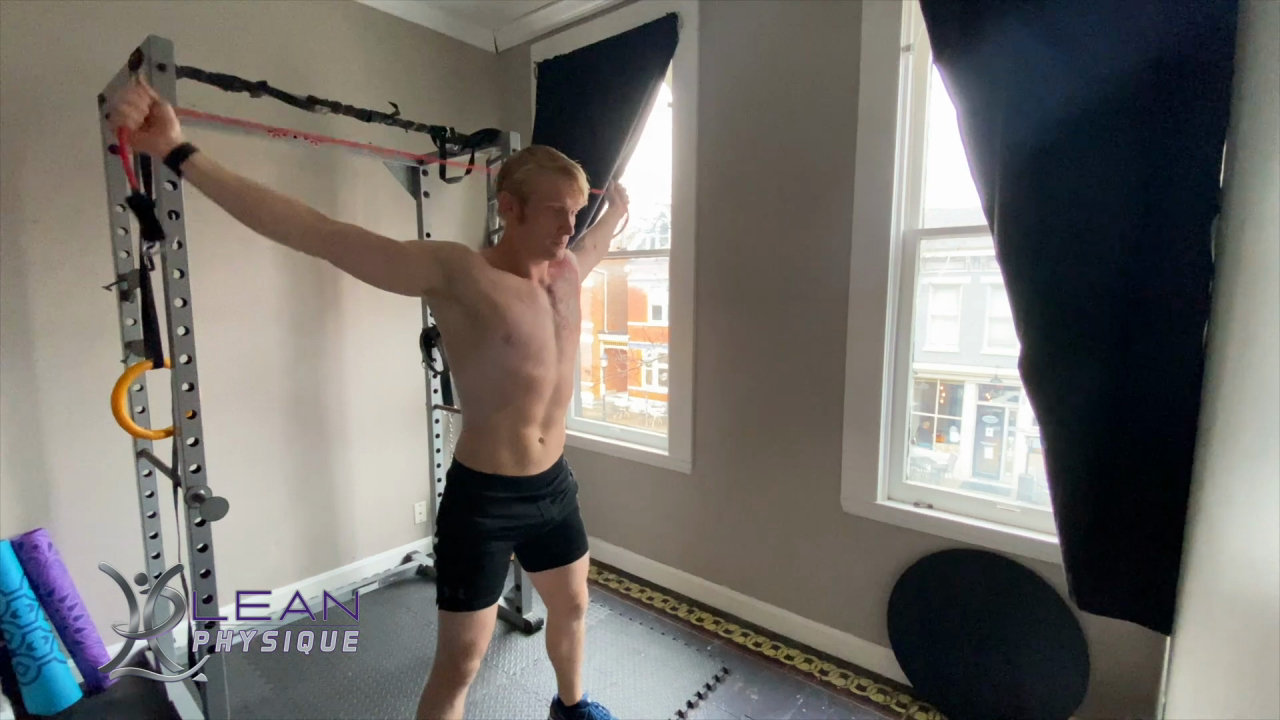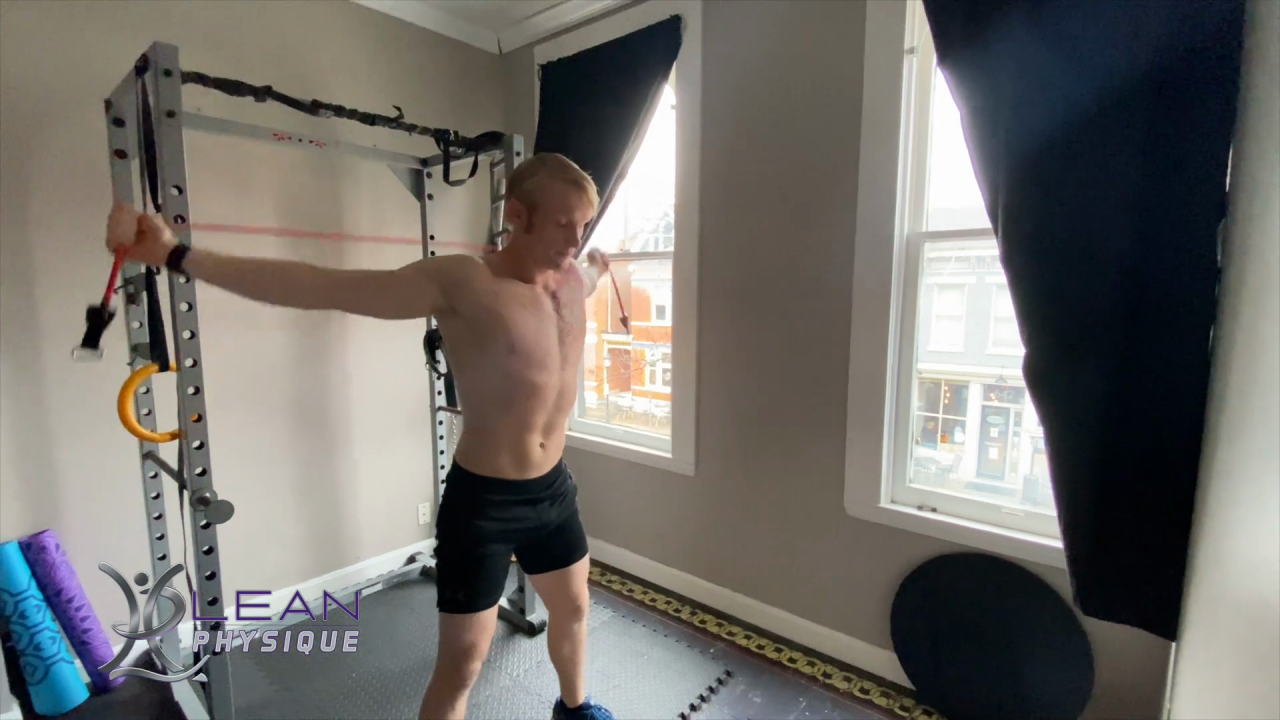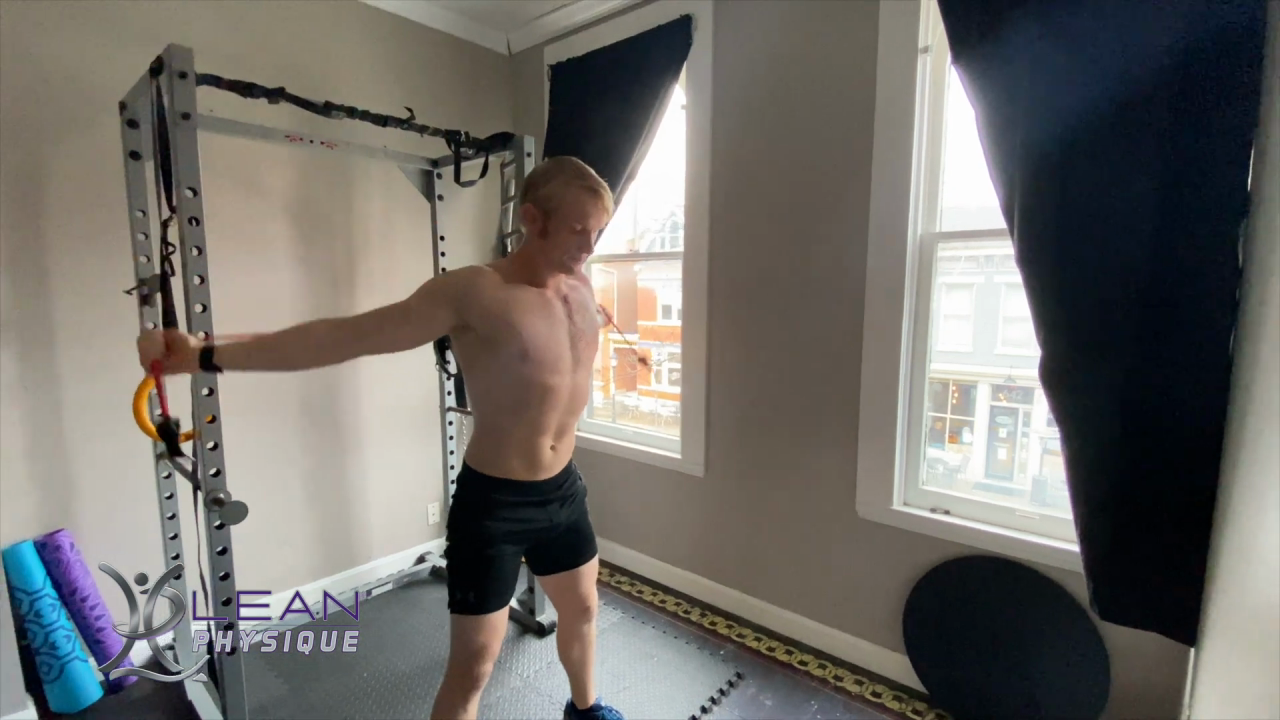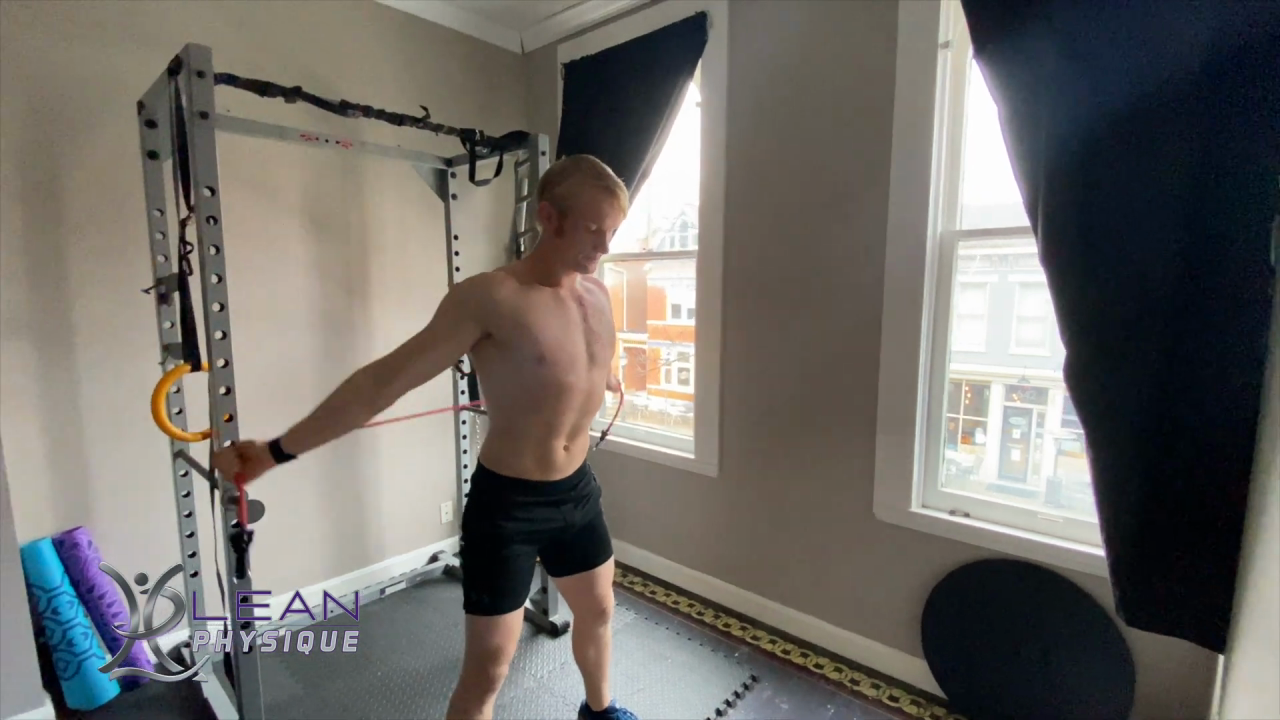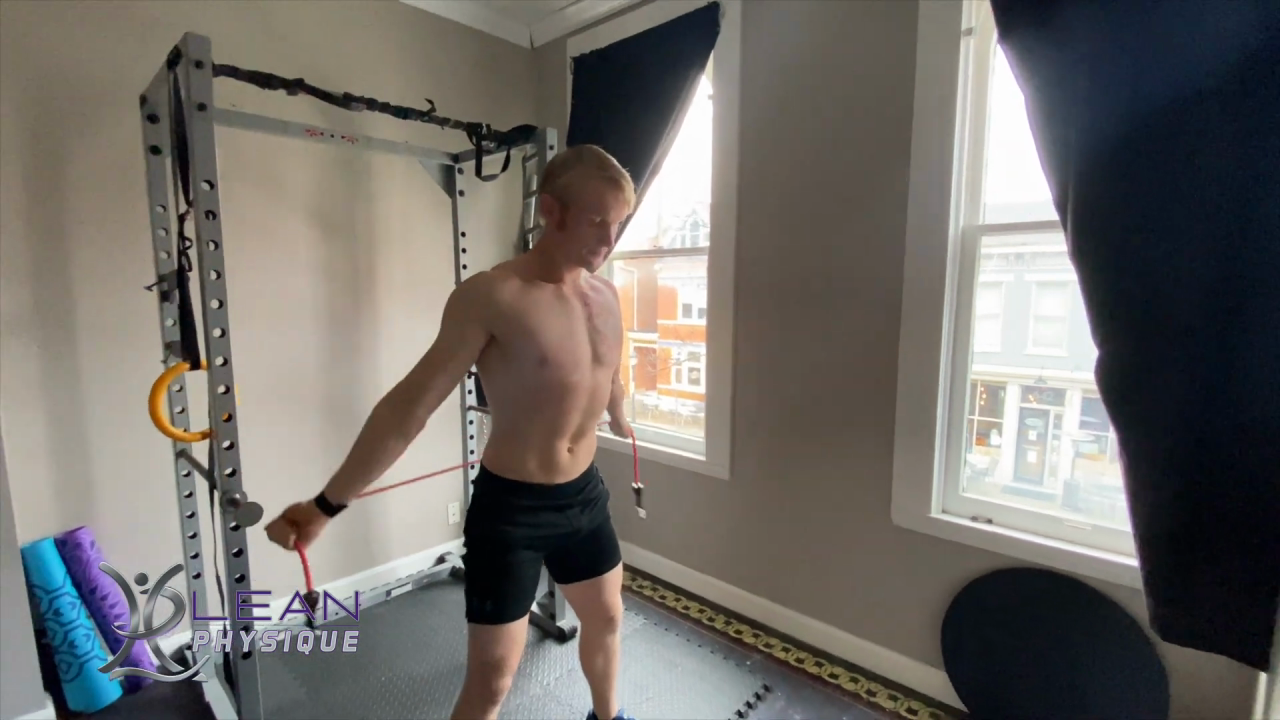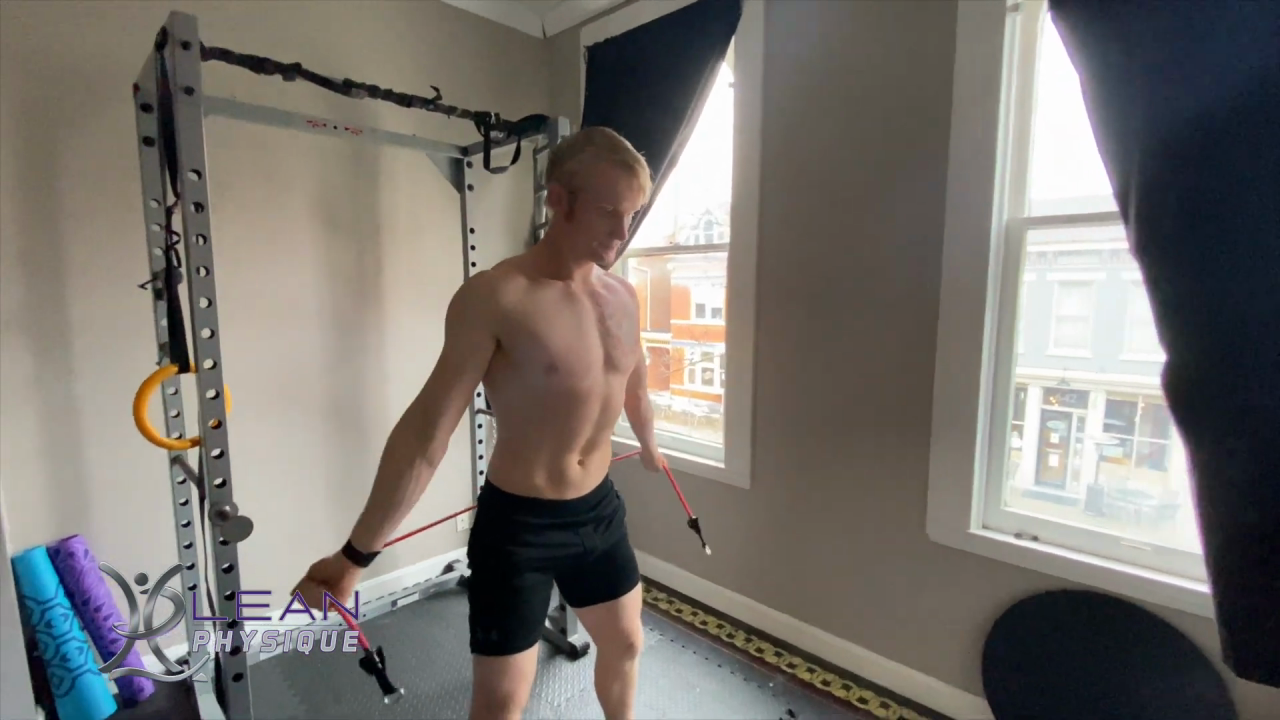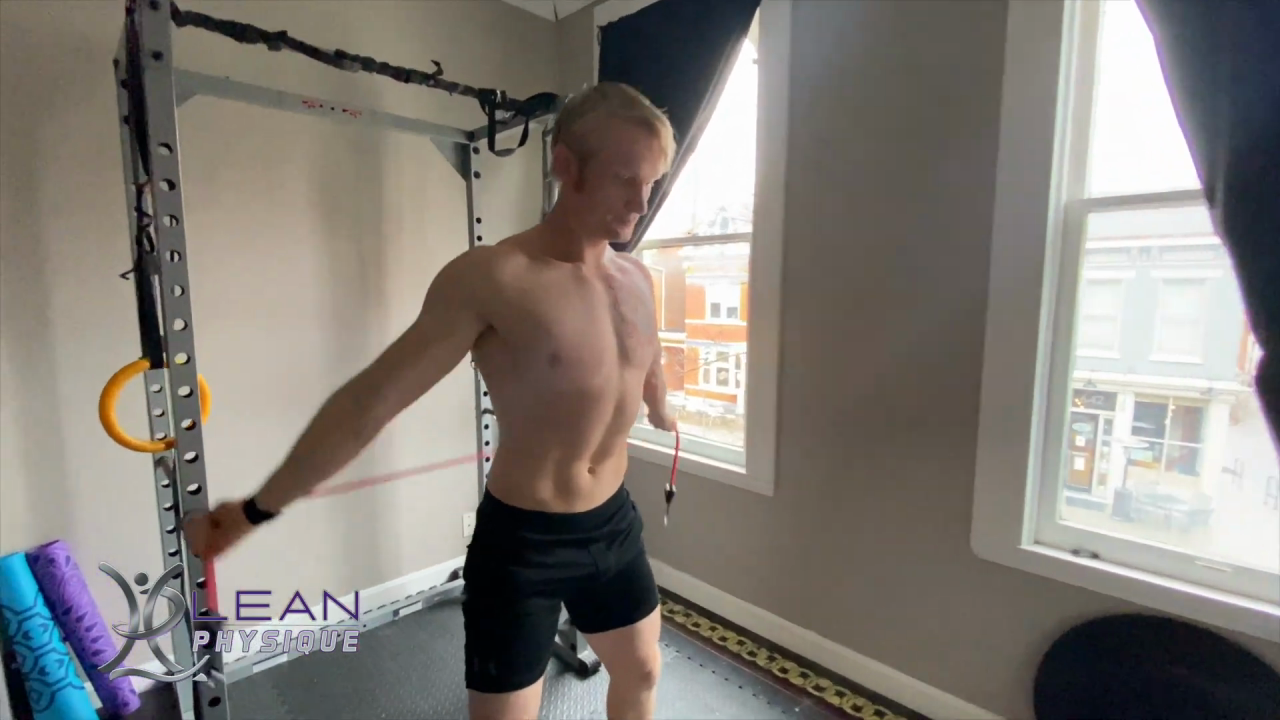
dt=0.3s
person 1, frame 1
left shoulder: (569, 271)
right shoulder: (456, 274)
right elbow: (322, 236)
left hip: (554, 486)
right hip: (482, 499)
left knee: (571, 606)
right knee: (460, 662)
person 1, frame 2
left shoulder: (570, 280)
right shoulder: (462, 283)
right elbow: (322, 289)
left wrist: (597, 265)
right wrist: (178, 256)
left hip: (553, 490)
right hip: (482, 502)
left knee: (573, 609)
right knee: (461, 666)
person 1, frame 3
left shoulder: (580, 288)
right shoulder: (475, 293)
right elbow: (347, 337)
right wrist: (208, 355)
left hip: (563, 491)
right hip: (491, 502)
left knee: (582, 610)
right knee: (472, 667)
person 1, frame 4
left shoulder: (596, 293)
right shoulder: (491, 298)
right elbow: (387, 378)
right wrist: (280, 449)
left hip: (577, 491)
right hip: (506, 503)
left knee: (598, 611)
right knee: (488, 668)
person 1, frame 5
left shoulder: (604, 294)
right shoulder: (492, 297)
right elbow: (410, 404)
left wrist: (617, 415)
right wrist: (326, 504)
left hip: (584, 497)
right hip: (509, 509)
left knee: (605, 619)
person 1, frame 6
left shoulder: (622, 295)
right shoulder: (494, 299)
right elbow: (426, 431)
left wrist: (648, 446)
right wrist: (356, 554)
left hip: (599, 512)
right hip: (516, 527)
left knee: (624, 644)
person 1, frame 7
left shoulder: (636, 279)
right shoulder: (491, 278)
right elbow: (373, 398)
left wrist: (661, 409)
left hip: (615, 526)
right hip: (521, 544)
